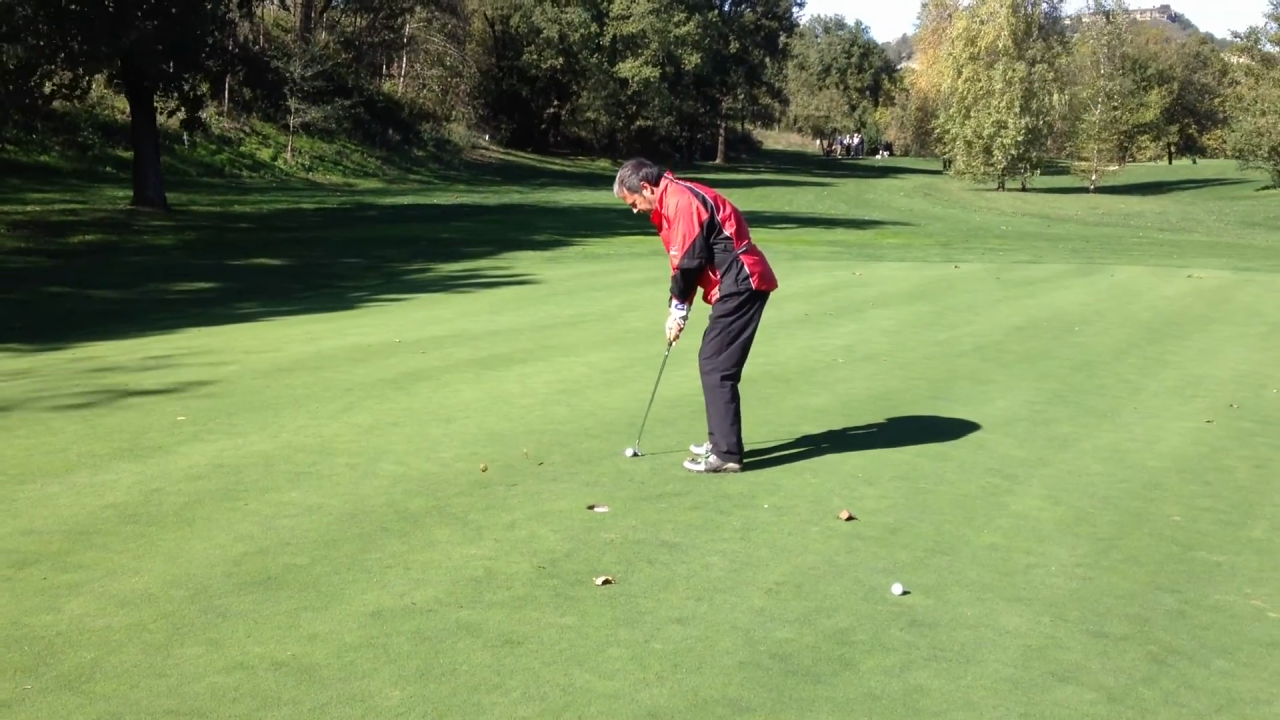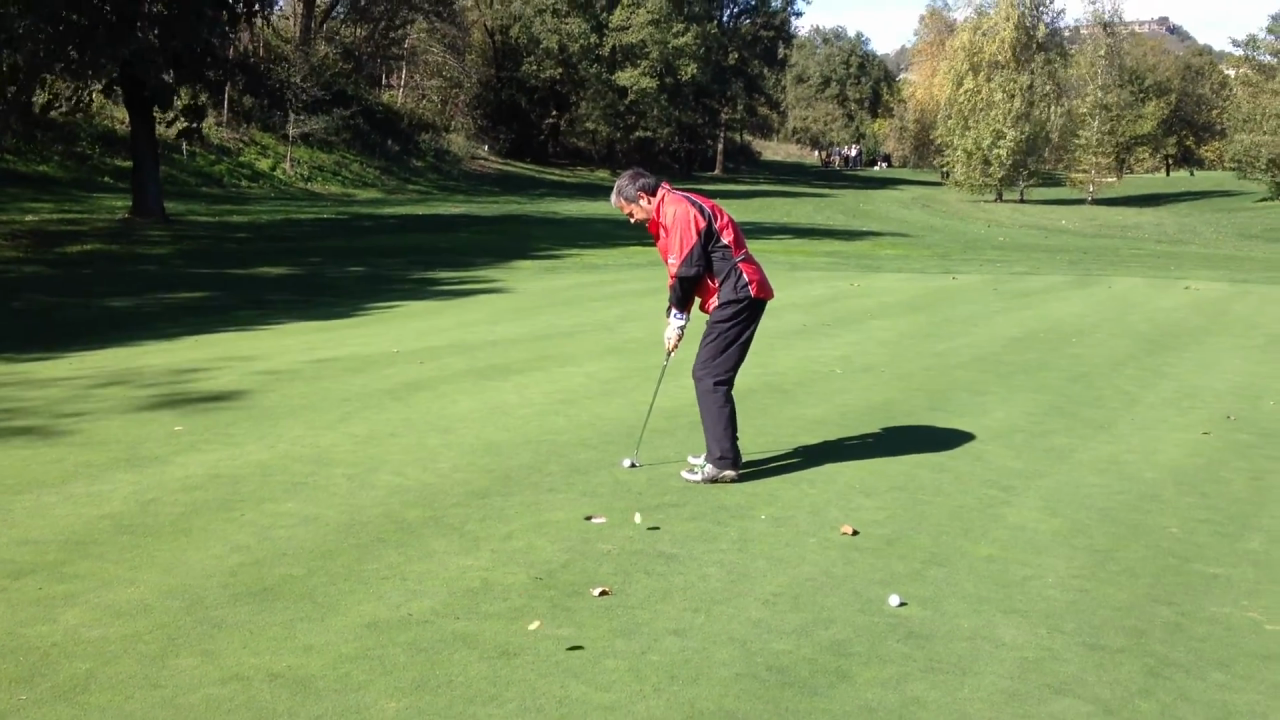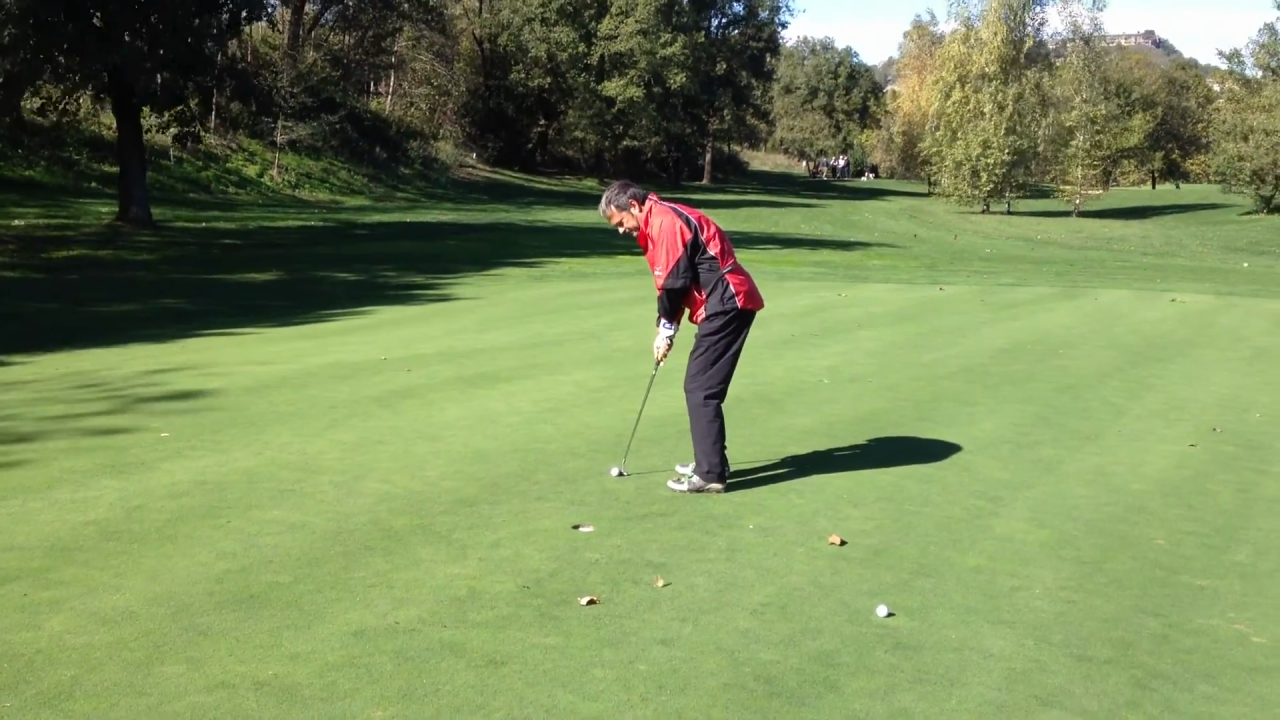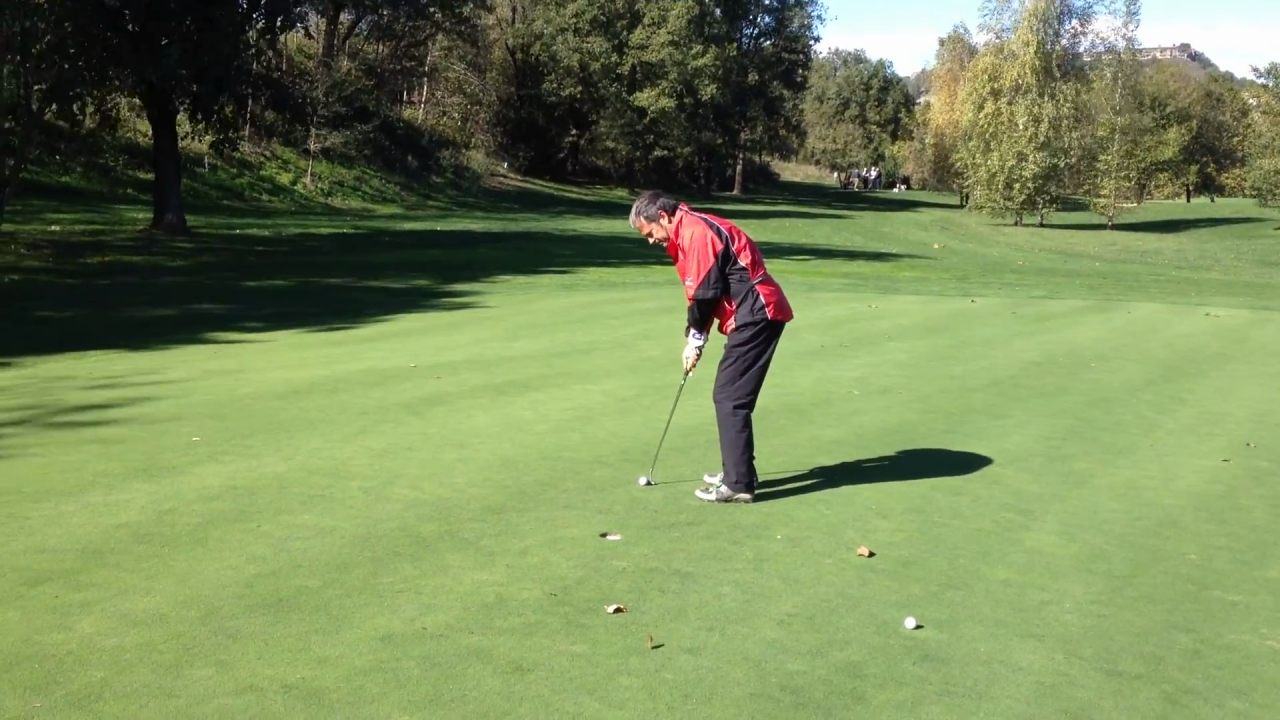
dt=0.4s
person 1, frame 1
left shoulder: (680, 201)
right shoulder: (671, 202)
left elbow: (689, 262)
right elbow: (683, 261)
left wrist: (678, 307)
right wrist: (676, 309)
left hip: (741, 283)
right hip: (738, 284)
left knee: (716, 366)
right knee: (713, 361)
left ankle: (726, 453)
right ankle: (723, 440)
person 1, frame 2
left shoulder: (677, 209)
right shoulder: (669, 211)
left elbow: (687, 270)
right elbow: (681, 270)
left wrist: (677, 318)
right wrist: (675, 318)
left hip: (738, 293)
right hip: (735, 293)
left knee: (708, 374)
right knee: (712, 372)
left ankle: (723, 462)
right ankle: (721, 451)
person 1, frame 3
left shoulder: (664, 221)
right shoulder: (659, 221)
left elbow: (674, 281)
right elbow: (672, 280)
left wrist: (666, 329)
right wrist: (666, 328)
left hip: (727, 303)
right hip: (727, 302)
left knee: (700, 386)
right knee: (702, 384)
left ankle: (710, 474)
right ankle: (710, 461)
person 1, frame 4
left shoulder: (695, 231)
right shoulder: (689, 232)
left elbow: (705, 292)
right elbow: (701, 291)
left wrist: (694, 339)
right wrist: (695, 338)
left hip: (756, 315)
right hip: (756, 314)
left knee: (729, 397)
right knee: (731, 395)
left ankle: (738, 483)
right ankle: (738, 472)
